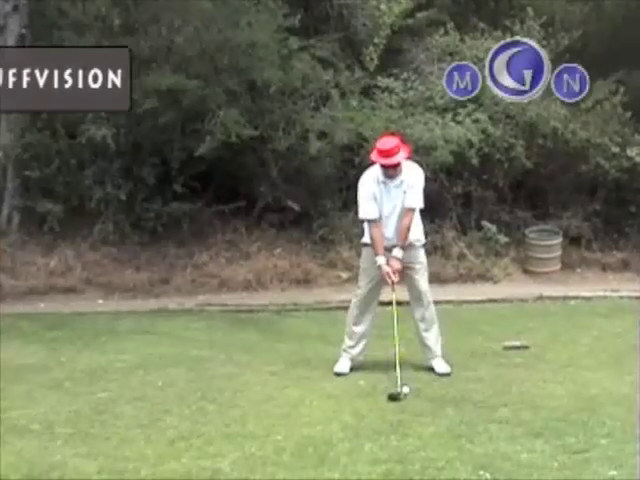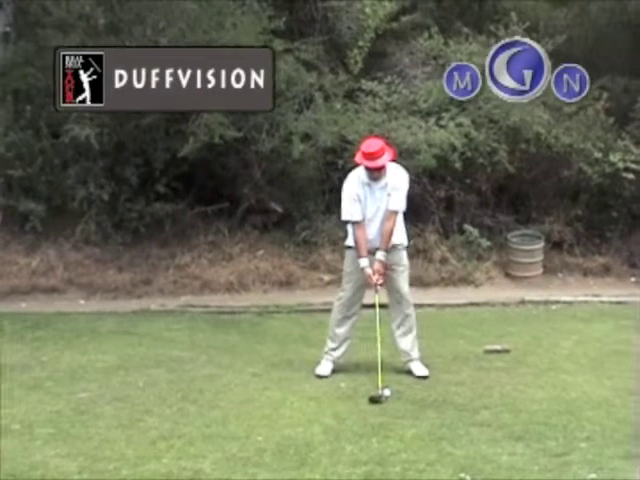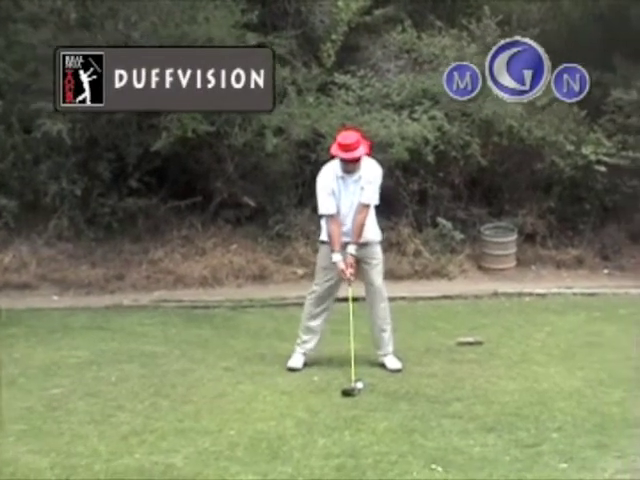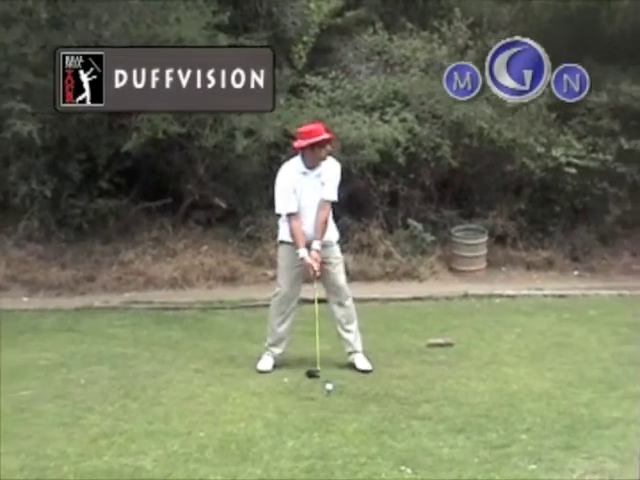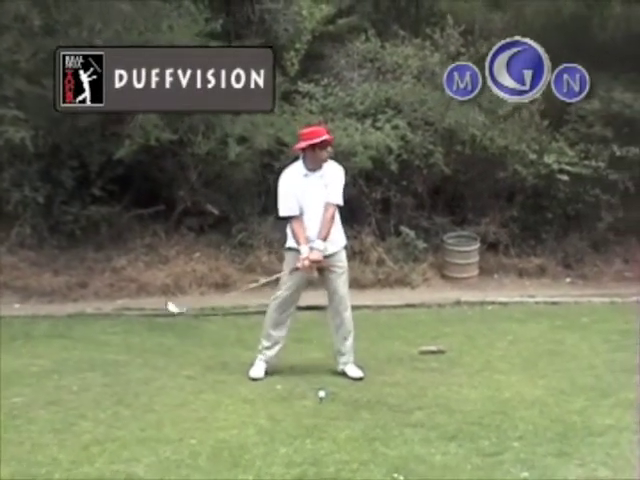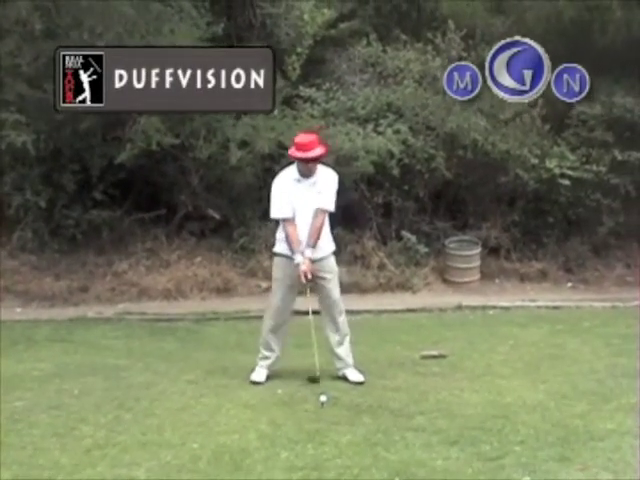
dt=0.7s
person 1, frame 1
left shoulder: (415, 173)
right shoulder: (367, 180)
left elbow: (407, 216)
right elbow: (373, 224)
left wrist: (397, 255)
right wrist: (381, 261)
left hip: (410, 245)
right hip: (376, 246)
left knee: (422, 298)
right knee: (363, 299)
left ankle: (435, 356)
right ankle: (348, 354)
person 1, frame 2
left shoulder: (399, 175)
right shoulder: (352, 182)
left elbow: (390, 219)
right elbow: (357, 226)
left wrist: (380, 258)
right wrist: (364, 263)
left hip: (393, 247)
right hip: (359, 248)
left knee: (403, 301)
right knee: (346, 301)
left ankle: (412, 358)
right ankle: (330, 357)
person 1, frame 3
left shoulder: (372, 169)
right shoulder: (326, 176)
left elbow: (363, 212)
right elbow: (332, 220)
left wrist: (352, 251)
right wrist: (337, 257)
left hip: (367, 242)
right hip: (333, 241)
left knee: (378, 294)
right knee: (320, 294)
left ankle: (386, 351)
right ankle: (302, 349)
person 1, frame 4
left shoulder: (332, 167)
right shoulder: (287, 174)
left elbow: (324, 209)
right elbow: (292, 218)
left wrist: (316, 247)
right wrist: (303, 253)
left hip: (325, 241)
right hip: (292, 242)
left knee: (341, 293)
right knee: (284, 296)
left ankle: (355, 351)
right ankle: (271, 352)
person 1, frame 5
left shoulder: (335, 171)
right shoulder: (289, 177)
left elbow: (330, 211)
right elbow: (295, 219)
left wrist: (319, 247)
right wrist: (304, 250)
left hip: (333, 248)
right hip: (298, 248)
left knee: (341, 304)
right knee: (283, 301)
left ankle: (346, 360)
right ankle: (263, 357)
person 1, frame 6
left shoulder: (329, 176)
right shoulder: (283, 181)
left elbow: (320, 217)
right elbow: (288, 223)
left wrist: (309, 254)
right wrist: (298, 258)
left hip: (321, 254)
right hip: (288, 254)
left knee: (334, 307)
right knee: (277, 309)
left ankle: (345, 364)
right ankle: (264, 363)
